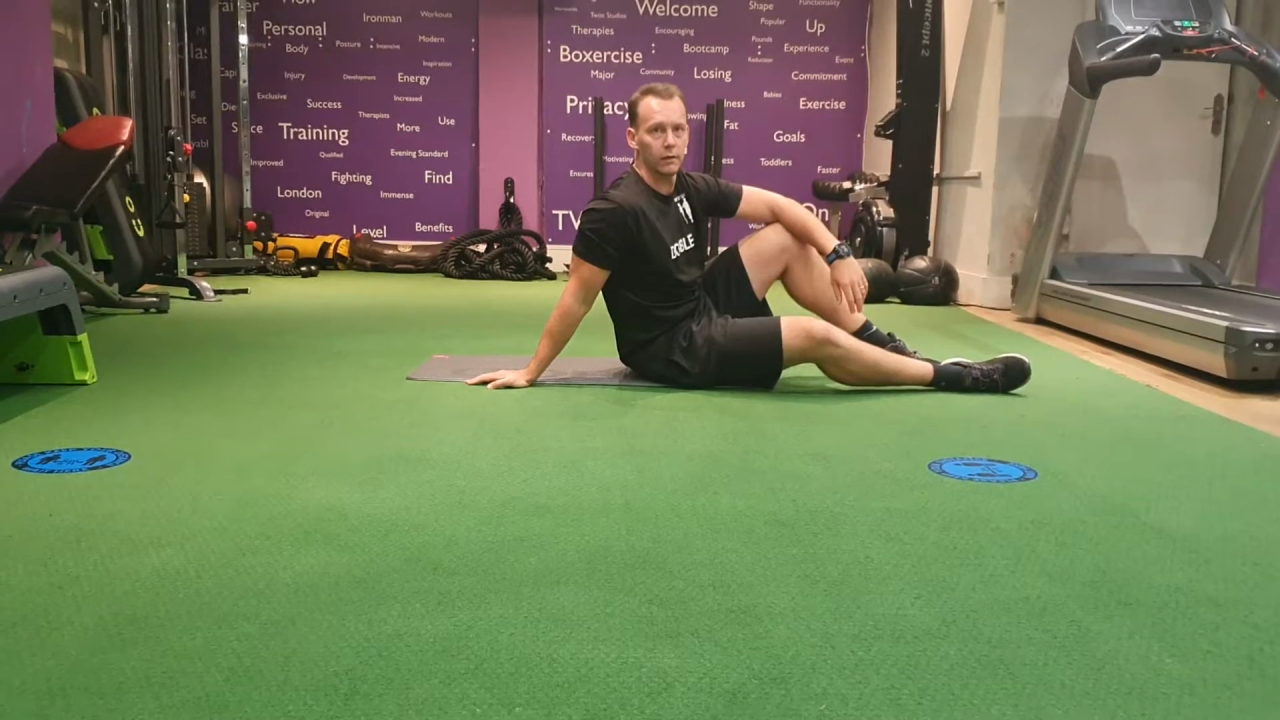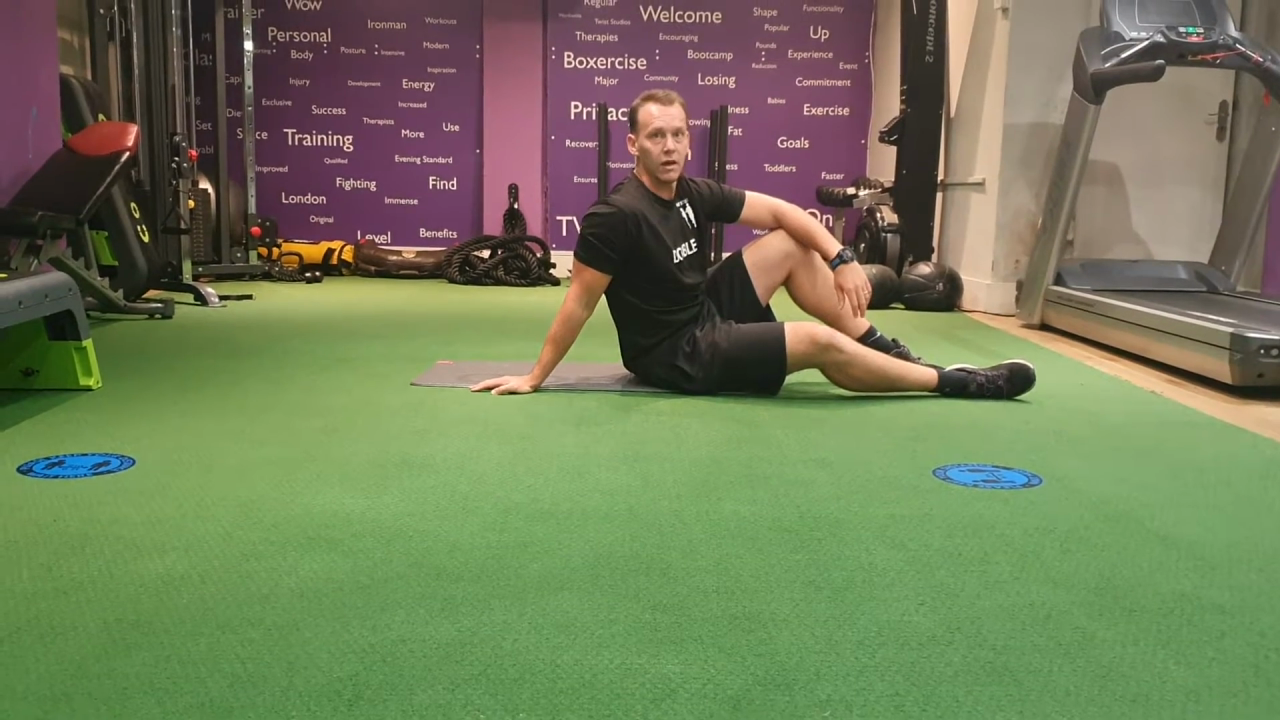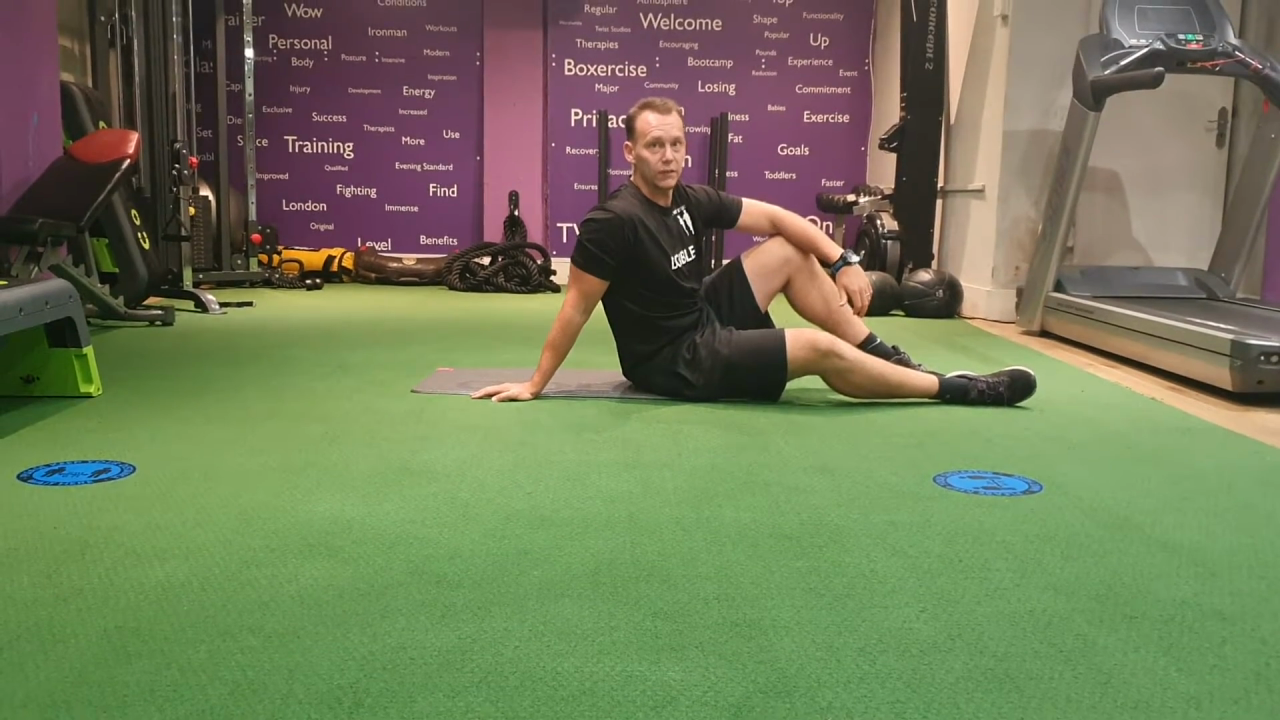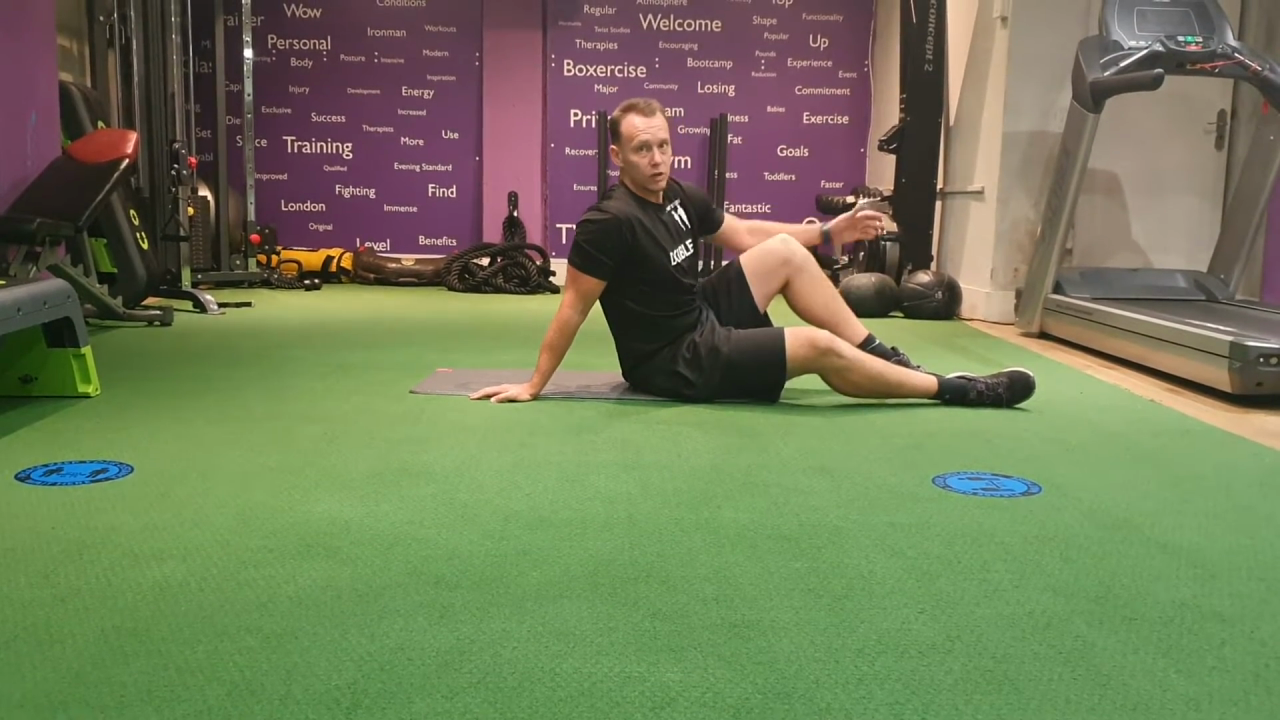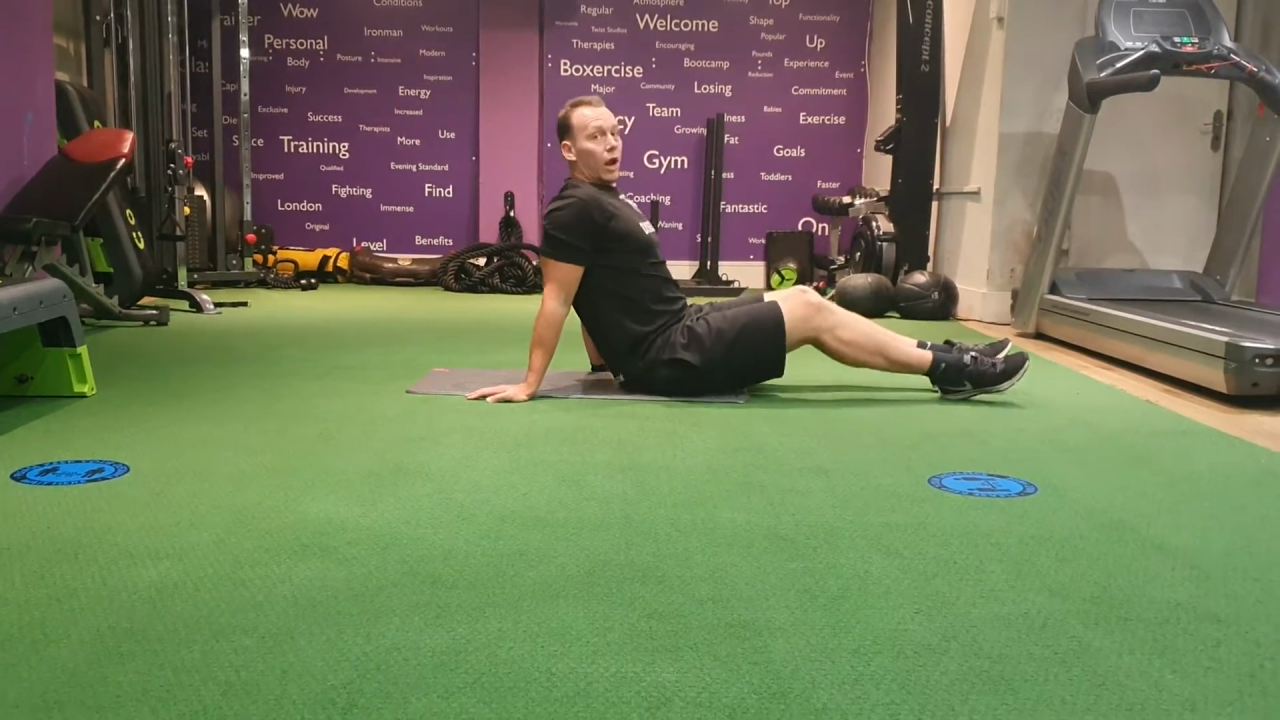
dt=1s
person 1, frame 1
left shoulder: (693, 189)
right shoulder: (615, 212)
left elbow: (778, 206)
right elbow: (578, 298)
left wrist: (838, 254)
right wrist: (531, 373)
left hip: (704, 308)
right hip: (672, 349)
left knee: (789, 239)
right knee: (817, 337)
left ankle: (879, 344)
right ankle: (954, 377)
person 1, frame 2
left shoulder: (696, 194)
right shoulder: (616, 216)
left elbow: (781, 212)
right elbow: (580, 303)
left wrist: (841, 258)
right wrist: (535, 378)
left hip: (707, 313)
right hip: (675, 354)
left knee: (792, 246)
right knee: (820, 343)
left ankle: (884, 350)
right ankle: (959, 383)
person 1, frame 3
left shoulder: (692, 200)
right shoulder: (613, 223)
left elbow: (776, 218)
right elbow: (576, 309)
left wrist: (842, 261)
right wrist: (535, 385)
left hip: (704, 319)
right hip: (674, 362)
left knee: (791, 253)
right knee: (821, 350)
left ankle: (884, 357)
right ankle: (960, 390)
person 1, frame 4
left shoulder: (680, 196)
right shoulder: (610, 223)
left elbow: (745, 234)
right elbow: (572, 308)
left wrist: (828, 230)
right wrist: (534, 385)
left hip: (701, 318)
right hip: (674, 363)
left knee: (785, 251)
right knee: (819, 347)
left ankle: (881, 357)
right ankle: (956, 391)
person 1, frame 5
left shoulder: (605, 200)
right shoulder: (574, 211)
left elbow: (598, 292)
right elbow: (555, 301)
left wrist: (606, 361)
right wrist: (529, 384)
left hip: (678, 332)
right hip: (669, 357)
left knee: (805, 298)
right knee: (809, 311)
left ankle: (943, 360)
right ankle: (952, 370)
